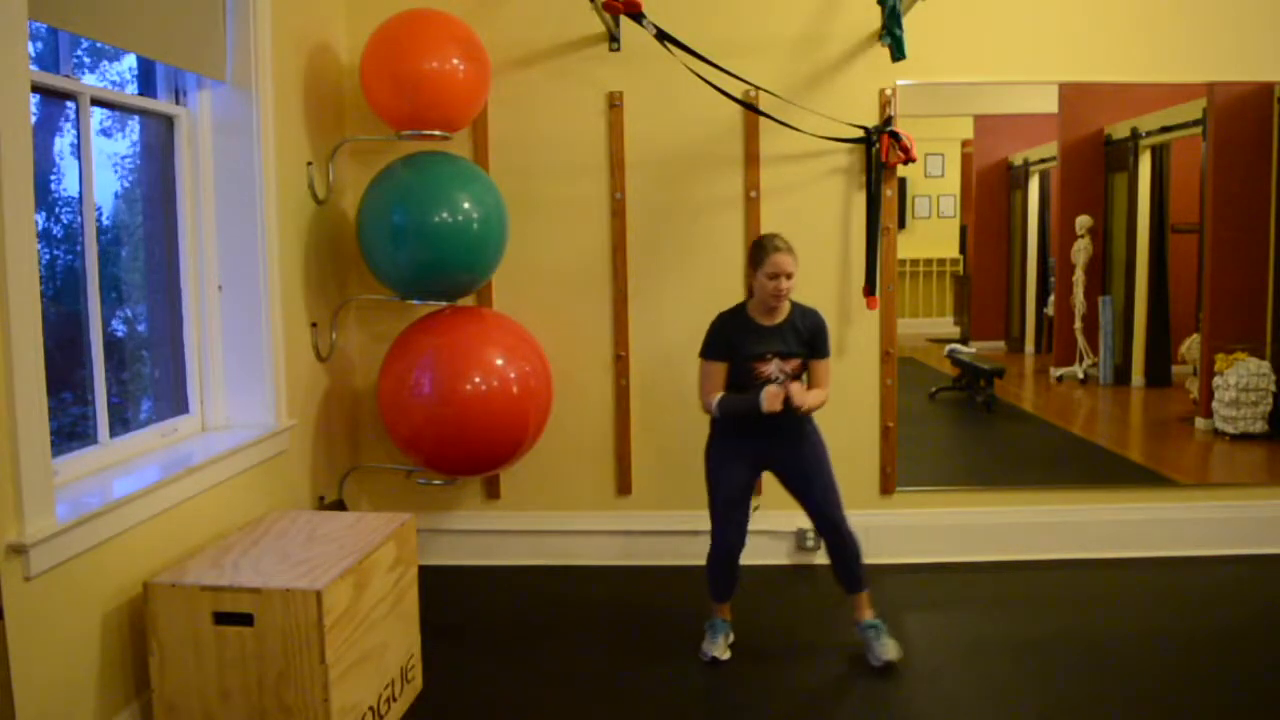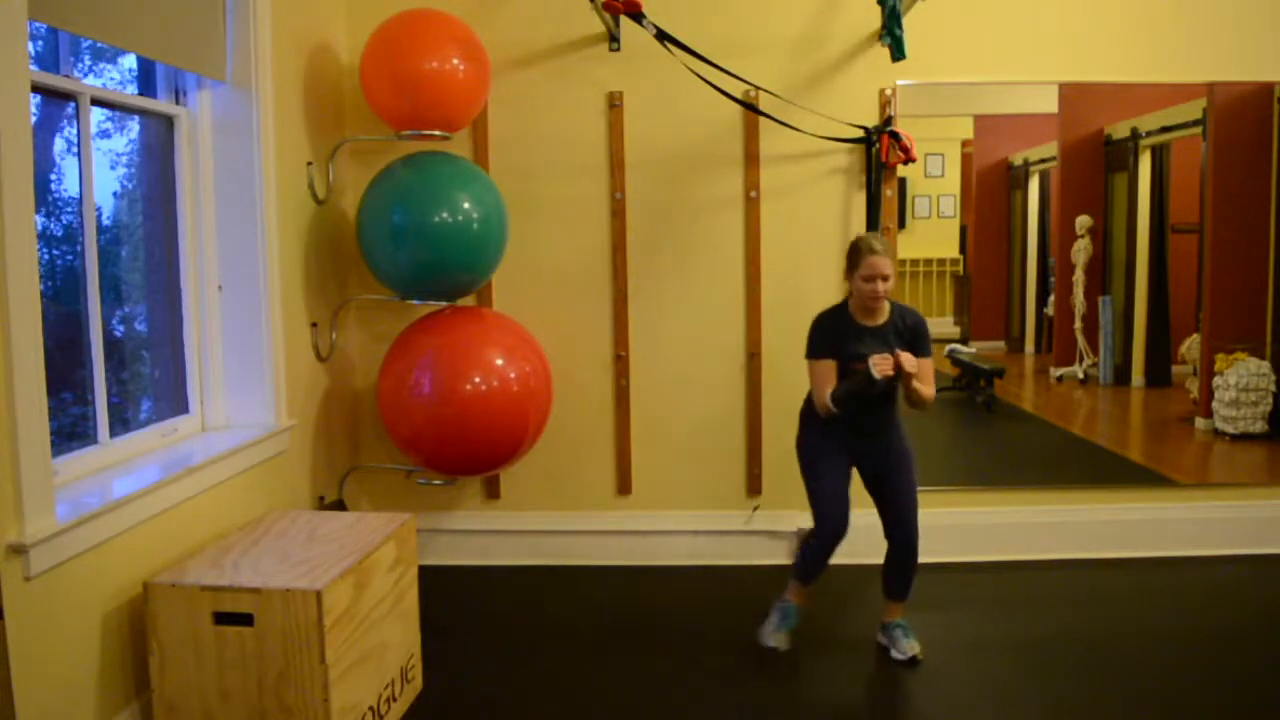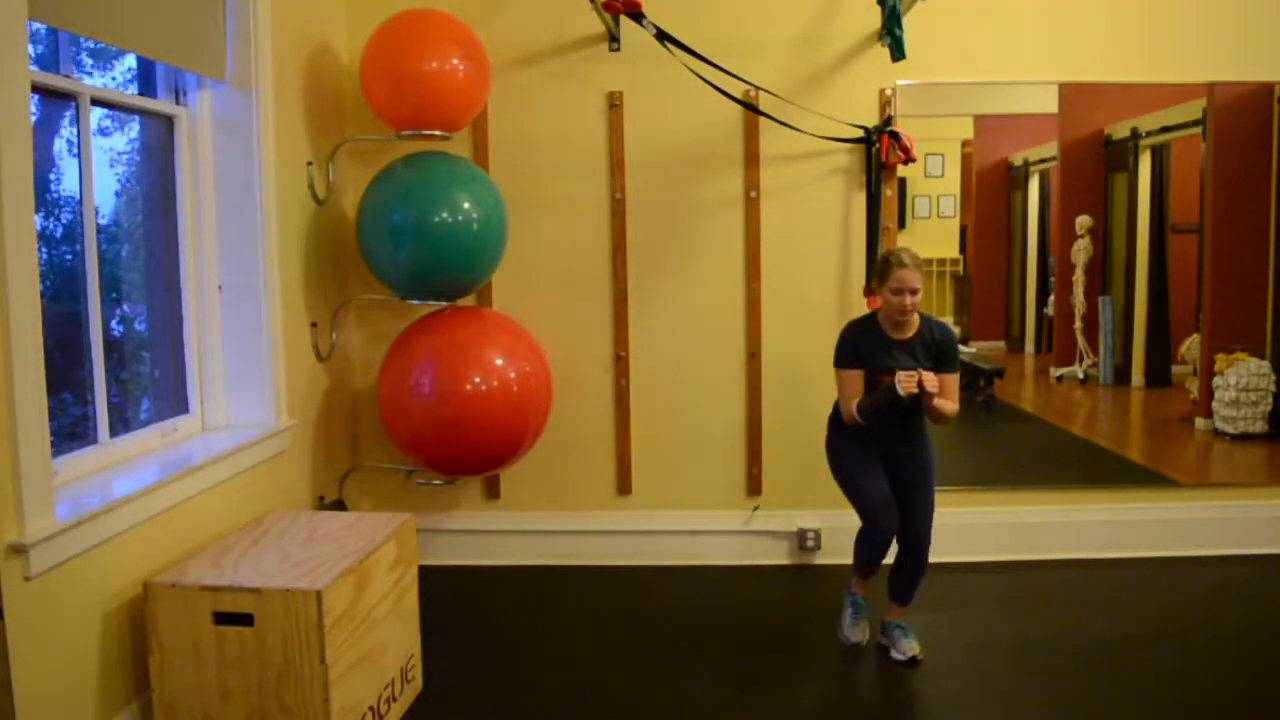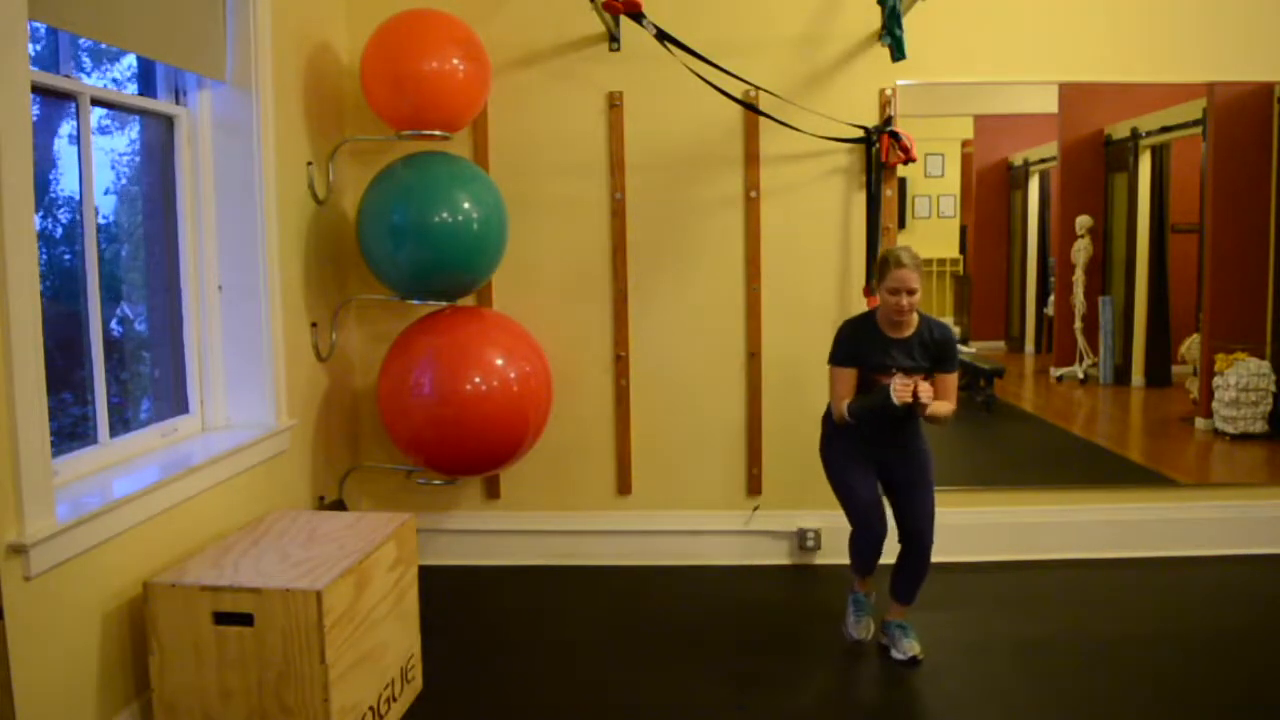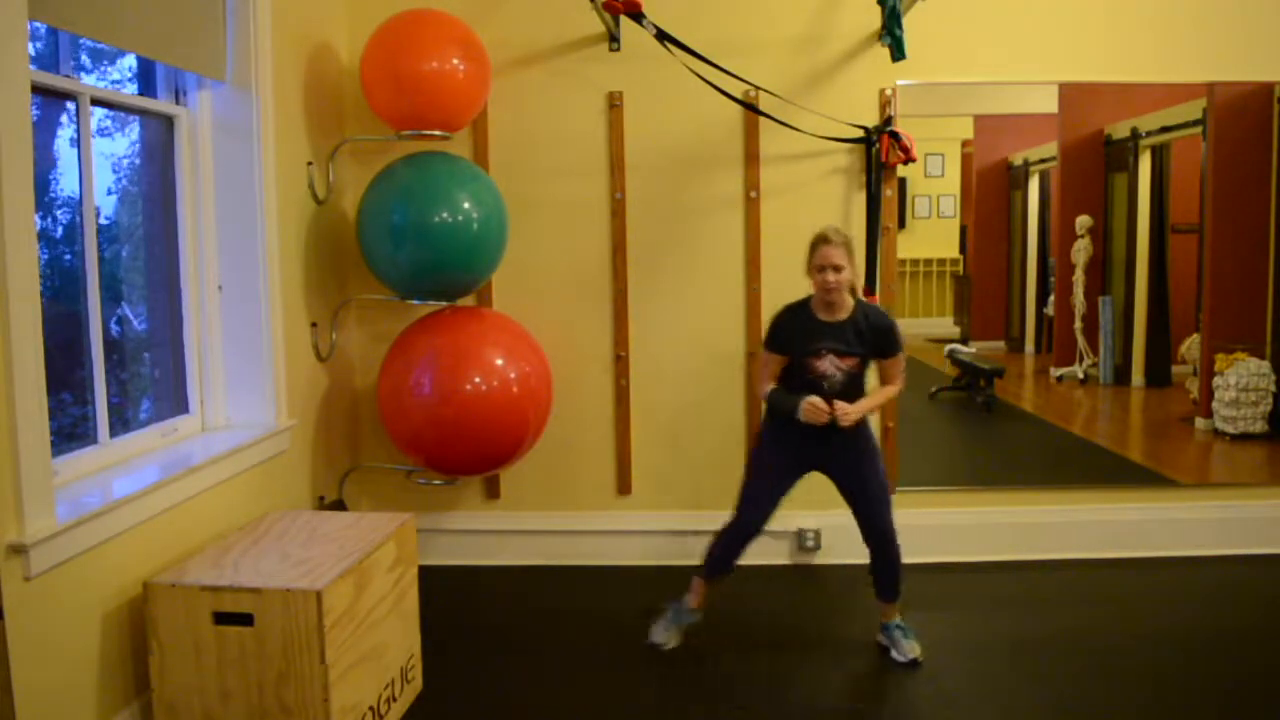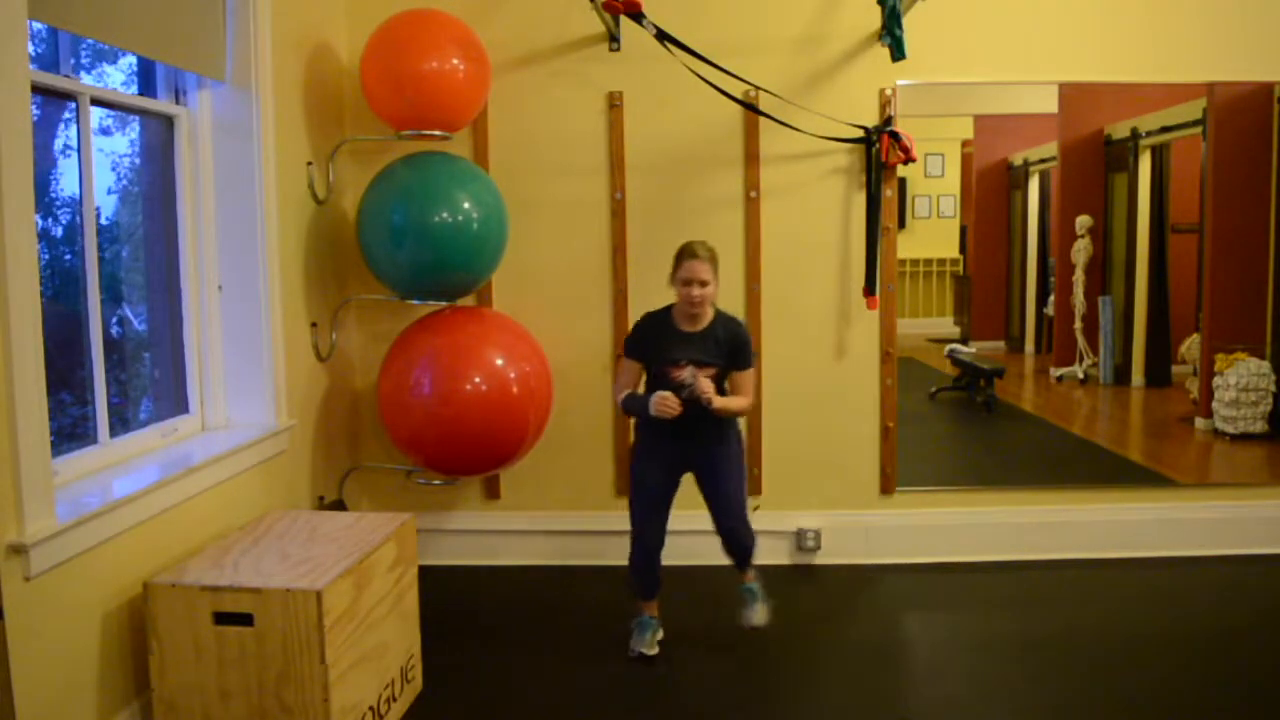
dt=0.4s
person 1, frame 1
left shoulder: (810, 322)
right shoulder: (726, 328)
left elbow: (821, 391)
right elbow: (710, 400)
left wrist: (807, 398)
right wrist: (755, 401)
left hip: (795, 436)
right hip: (735, 442)
left knee: (834, 527)
right knee: (728, 538)
left ankle: (867, 621)
right ankle: (720, 623)
person 1, frame 2
left shoulder: (911, 324)
right shoulder: (828, 326)
left elbow: (926, 397)
right elbow: (824, 402)
left wrist: (912, 380)
right wrist: (865, 377)
left hip: (882, 433)
right hip: (827, 437)
left knee: (905, 534)
right knee: (832, 526)
left ankle: (894, 622)
right ankle: (789, 603)
person 1, frame 3
left shoulder: (940, 337)
right shoulder: (856, 336)
left elbow: (949, 413)
right elbow: (851, 412)
left wrist: (931, 397)
right wrist: (892, 393)
left hip: (909, 443)
right hip: (855, 441)
left knee: (917, 539)
right knee: (882, 519)
left ankle: (895, 623)
right ankle: (856, 594)
person 1, frame 4
left shoulder: (939, 337)
right shoulder: (854, 334)
left elbow: (949, 405)
right elbow: (840, 406)
left wrist: (927, 403)
right wrist: (889, 401)
left hip: (904, 442)
right hip: (849, 442)
left knee: (920, 537)
right knee: (871, 525)
left ankle: (895, 623)
right ankle: (862, 593)
person 1, frame 5
left shoulder: (876, 323)
right shoulder: (789, 319)
left elbow: (894, 384)
right elbow: (763, 384)
left wrist: (857, 409)
right wrist: (800, 408)
left hip: (846, 437)
right hip: (787, 434)
left knee: (881, 534)
right knee: (745, 525)
left ankle: (891, 623)
right ankle: (691, 605)
person 1, frame 6
left shoulder: (733, 332)
right shoulder: (648, 329)
left elbow: (744, 402)
right elbow: (622, 394)
left wrist: (714, 400)
right wrist: (647, 404)
left hip: (715, 438)
right hip: (658, 441)
left knee: (733, 526)
right knee: (645, 539)
left ankle: (748, 579)
right ankle: (647, 616)
